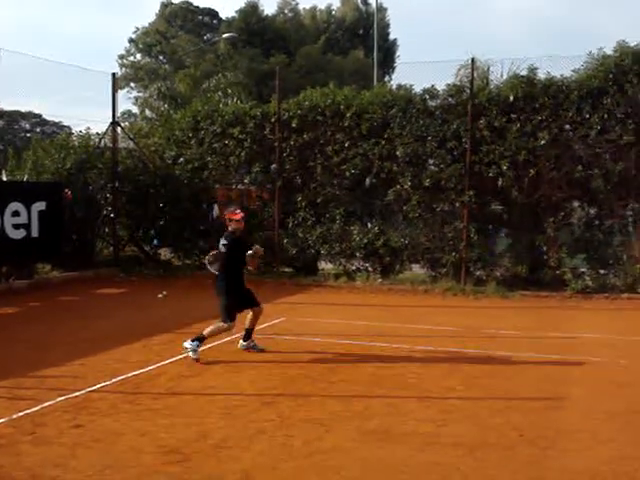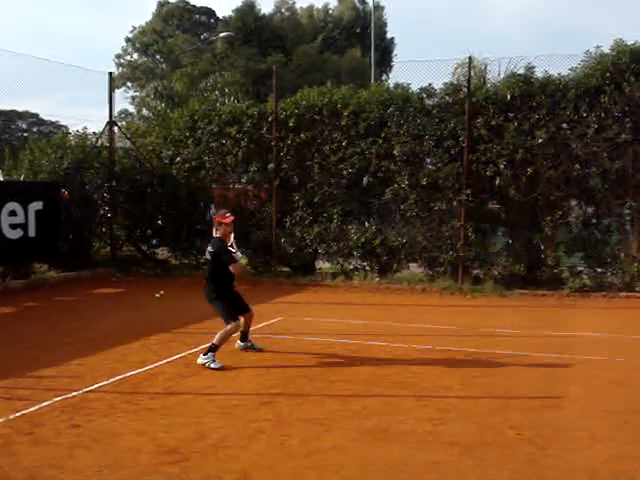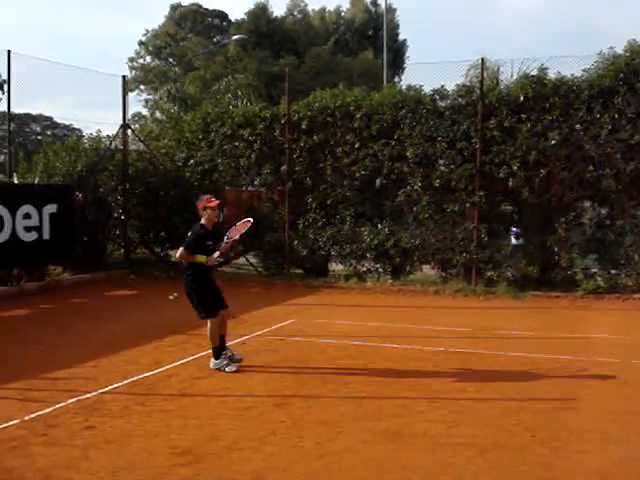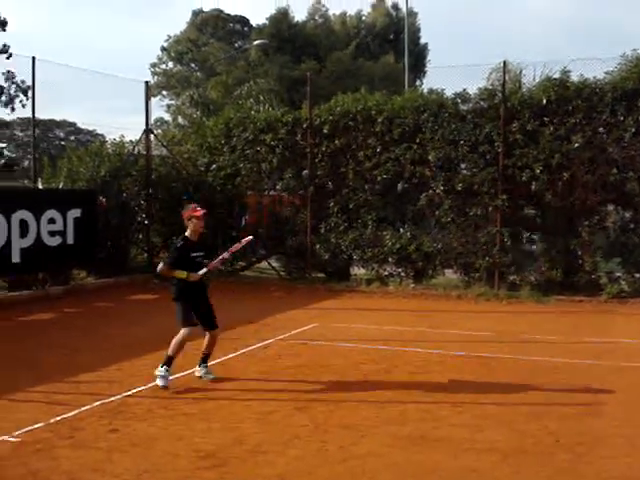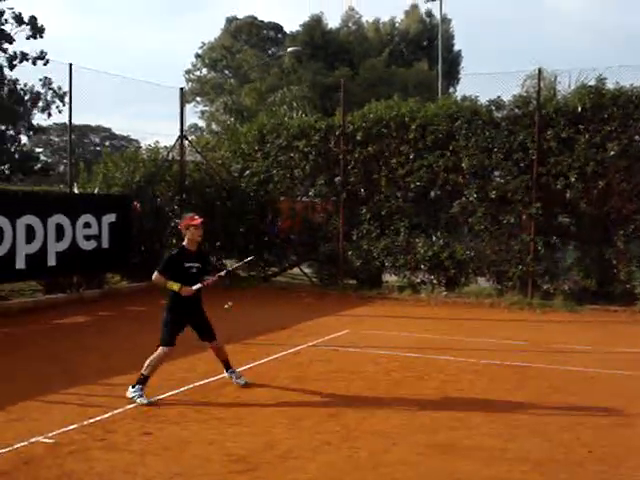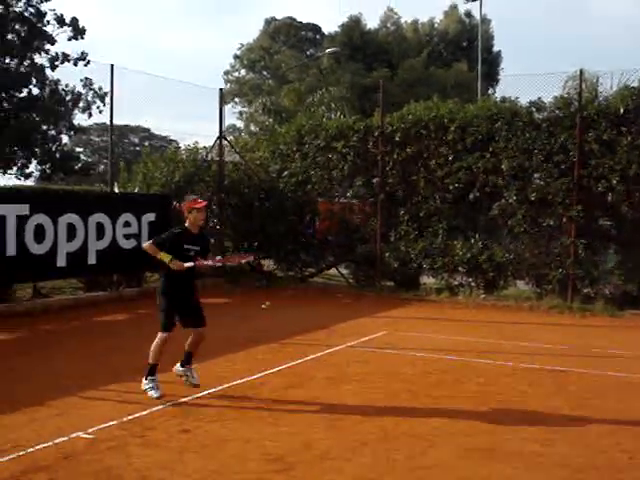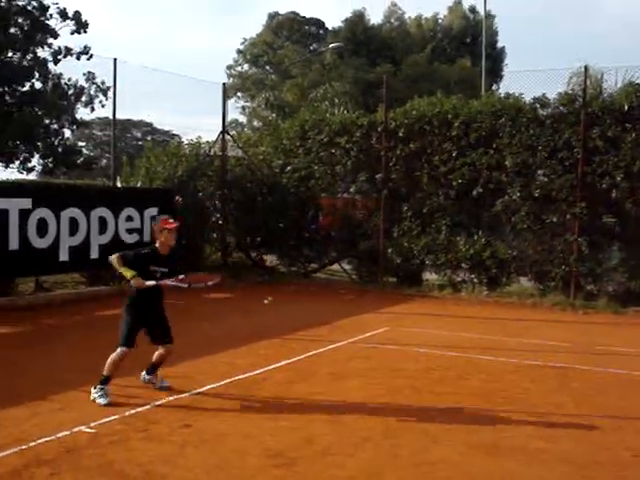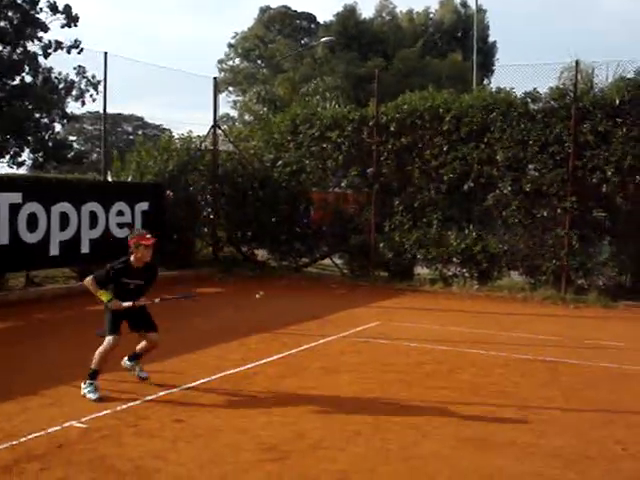
dt=0.2s
person 1, frame 1
left shoulder: (228, 238)
right shoulder: (237, 238)
left elbow: (214, 257)
right elbow: (258, 251)
right wrist: (253, 255)
left hip: (236, 284)
right hip: (227, 287)
left knee: (257, 309)
right knee: (227, 324)
left ankle: (247, 341)
right ankle: (193, 343)
person 1, frame 2
left shoulder: (219, 242)
right shoulder: (219, 247)
right elbow: (235, 269)
left wrist: (232, 258)
right wrist: (237, 259)
left hip: (226, 289)
right hip: (217, 292)
left knee: (248, 314)
right knee: (234, 324)
left ankle: (243, 341)
right ankle: (207, 356)
person 1, frame 3
left shoulder: (216, 230)
right shoulder: (197, 233)
right elbow: (180, 255)
left wrist: (219, 255)
right wrist: (206, 260)
left hip: (207, 280)
right hip: (194, 282)
left knee: (224, 313)
right knee: (212, 319)
left ankle: (224, 350)
right ankle: (217, 358)
person 1, frame 4
left shoulder: (201, 243)
right shoulder: (180, 246)
right elbow: (162, 269)
right wrist: (185, 275)
left hip: (201, 295)
right hip: (184, 295)
left knee: (213, 332)
right knee: (188, 331)
left ankle: (202, 366)
right ankle: (164, 368)
person 1, frame 5
left shoulder: (201, 255)
right shoulder: (176, 255)
left elbow: (207, 278)
right elbow: (156, 277)
left wrist: (211, 280)
right wrist: (178, 288)
left hip: (195, 307)
right hip: (175, 309)
left knee: (214, 343)
right knee: (164, 350)
left ankle: (230, 371)
right ankle: (137, 387)
person 1, frame 6
left shoulder: (203, 238)
right shoulder: (176, 235)
left elbow: (204, 259)
right elbow: (147, 245)
right wrist: (169, 259)
left hip: (189, 290)
right hip: (170, 290)
left knee: (199, 330)
right knee: (164, 334)
left ankle: (184, 366)
right ankle: (149, 378)
person 1, frame 7
left shoulder: (173, 258)
right shoulder: (143, 255)
right elbow: (114, 259)
right wrist: (132, 276)
left hip: (154, 306)
right hip: (135, 306)
left knee: (167, 347)
right knee: (125, 349)
left ankle: (150, 374)
right ankle: (99, 388)
person 1, frame 8
left shoulder: (151, 270)
right shoulder: (118, 268)
right elbow: (89, 281)
left wrist: (141, 299)
right wrist: (107, 299)
left hip: (135, 305)
right hip: (115, 306)
left knee: (153, 338)
right knee: (111, 341)
left ankle: (131, 360)
right ankle: (89, 382)
